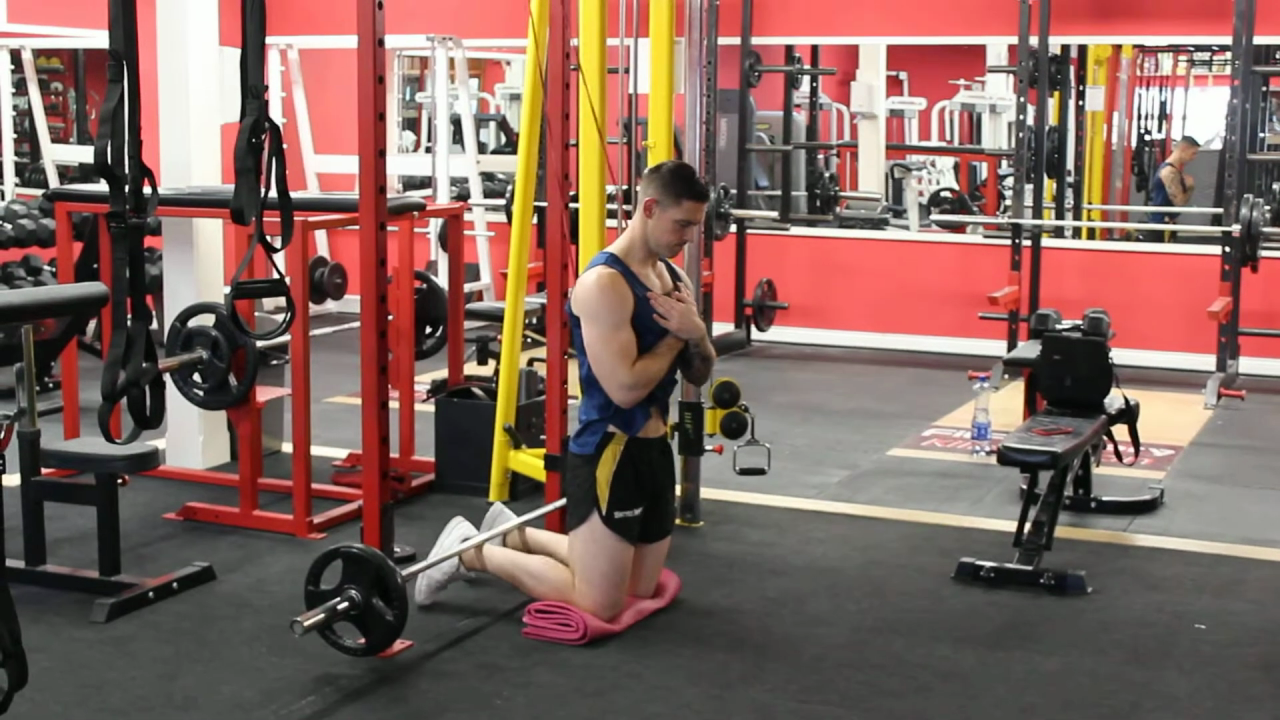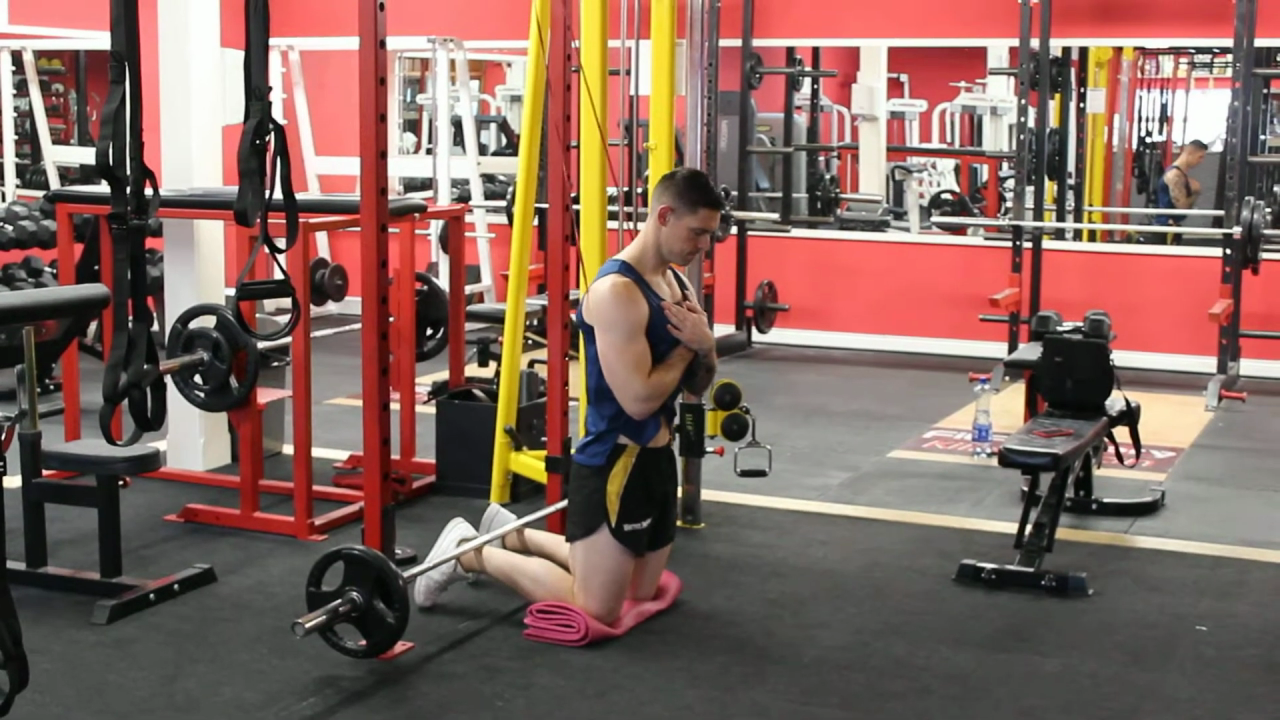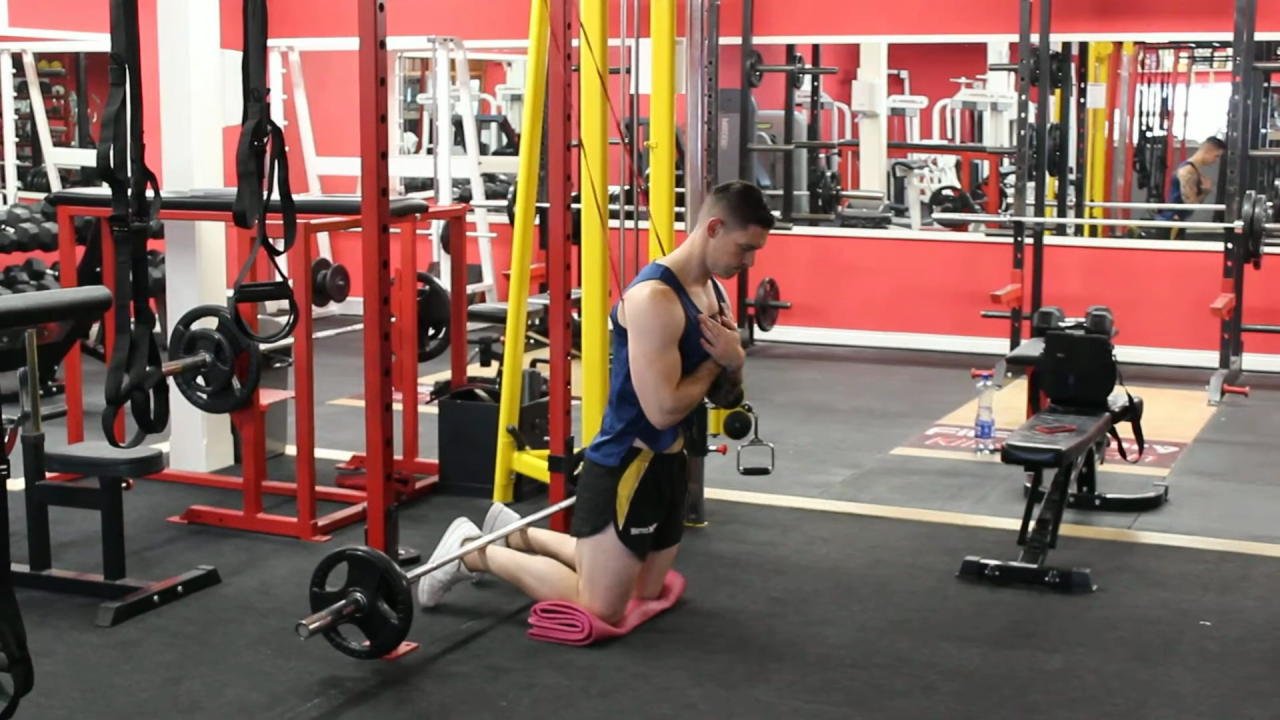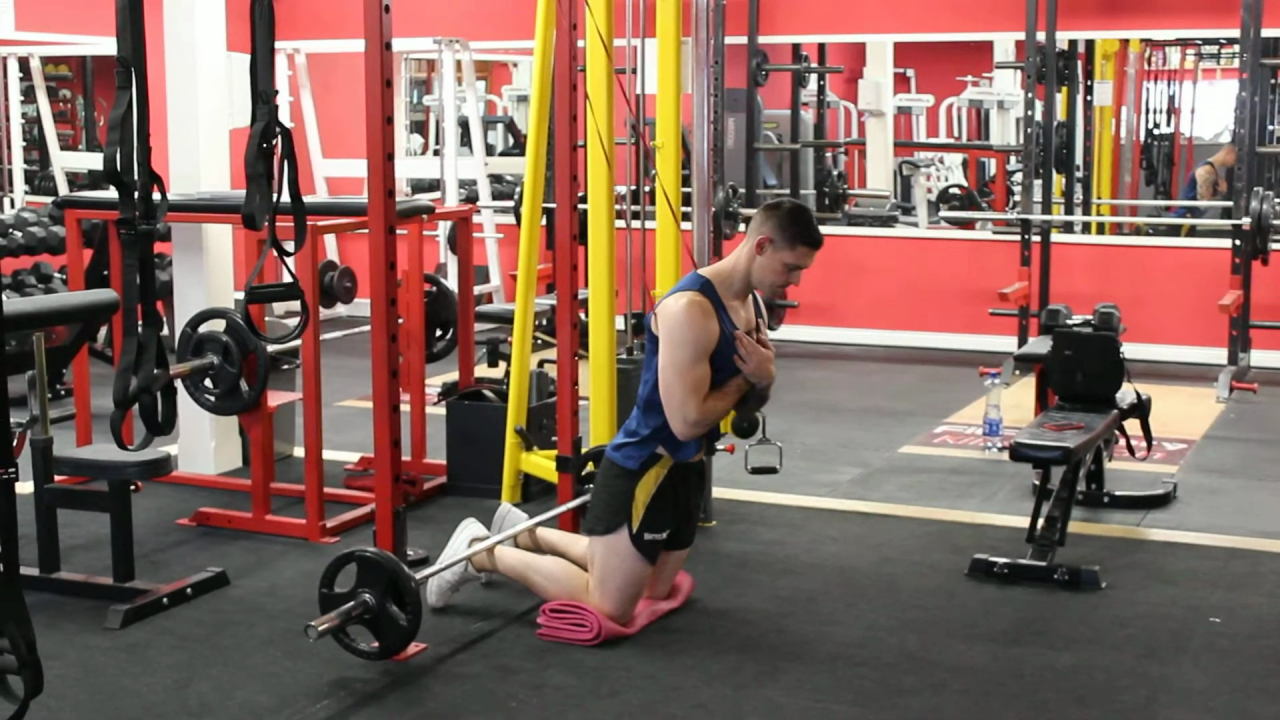
dt=1s
person 1, frame 1
left shoulder: (674, 278)
right shoulder: (604, 283)
left elbow: (700, 374)
right elbow: (624, 388)
left wrist: (697, 333)
right wrist: (676, 335)
left hip: (653, 446)
right hip: (609, 452)
left knee: (639, 589)
right knee: (597, 607)
left ankle: (512, 535)
right ankle: (469, 551)
person 1, frame 2
left shoulder: (677, 283)
right shoulder: (616, 292)
left elbow: (697, 384)
right elbow: (638, 399)
left wrist: (705, 344)
right wrist: (687, 344)
left hip: (656, 457)
right hip: (615, 463)
left knee: (640, 592)
right knee: (596, 610)
left ankle: (512, 534)
right ankle: (468, 552)
person 1, frame 3
left shoulder: (713, 291)
right shoulder: (654, 298)
right elbow: (662, 409)
left wrist: (734, 360)
right wrist: (715, 360)
left hip: (667, 462)
right hip: (627, 466)
left knee: (645, 590)
right knee: (600, 609)
left ankle: (515, 534)
right ankle: (472, 552)
person 1, frame 4
left shoulder: (751, 303)
right shoulder: (691, 309)
left elbow: (748, 403)
right elbow: (687, 421)
left wrist: (763, 378)
right wrist: (745, 376)
left hip: (684, 469)
right hip: (644, 470)
left knee: (654, 590)
right knee: (608, 610)
left ankle: (524, 532)
right ankle: (482, 552)
